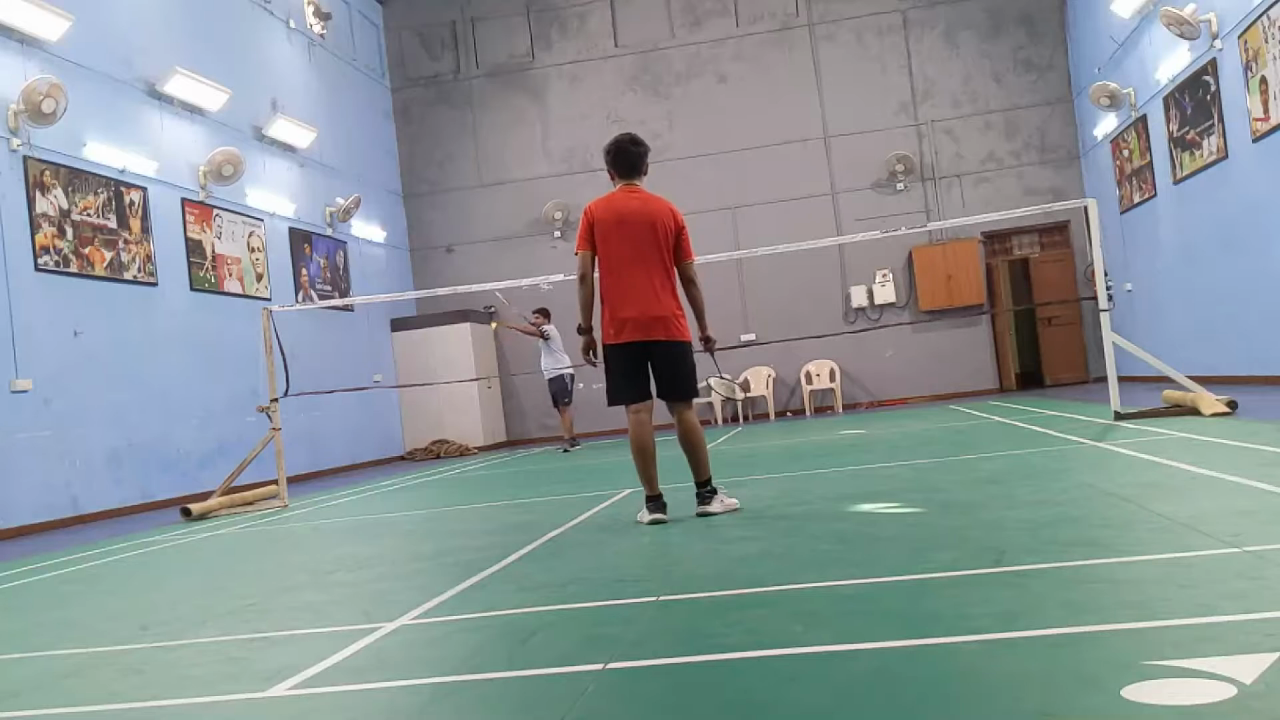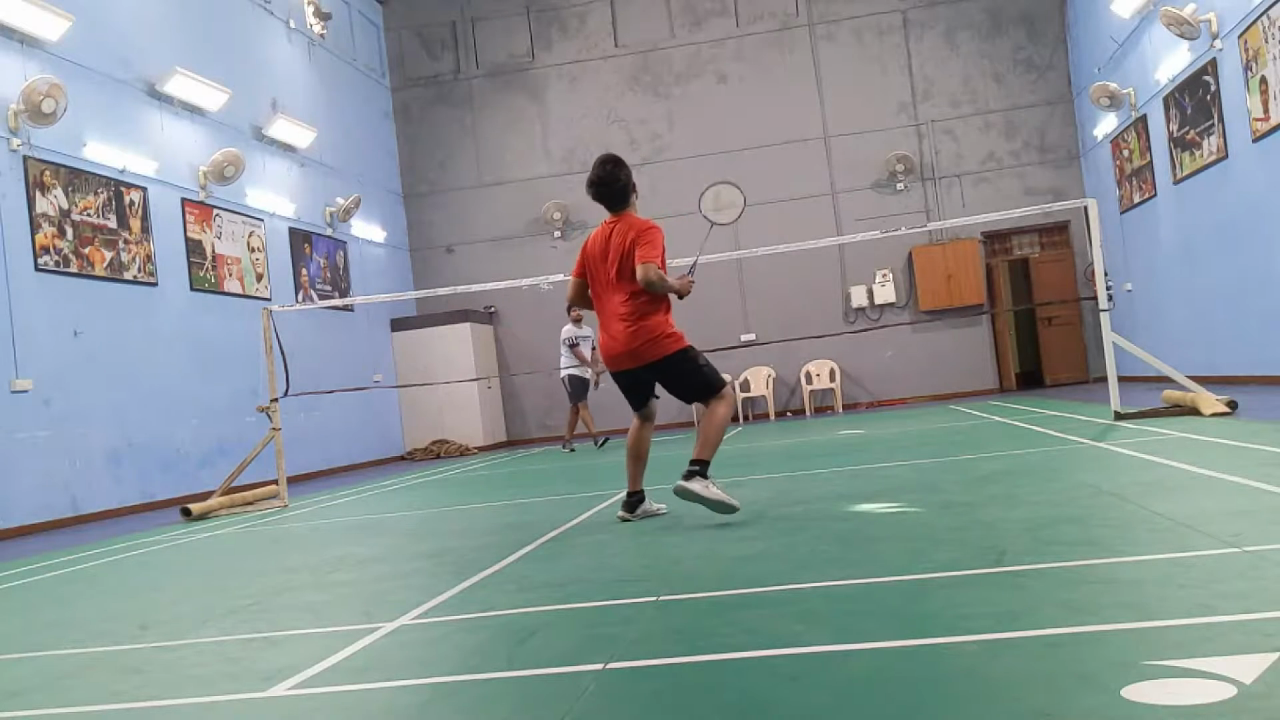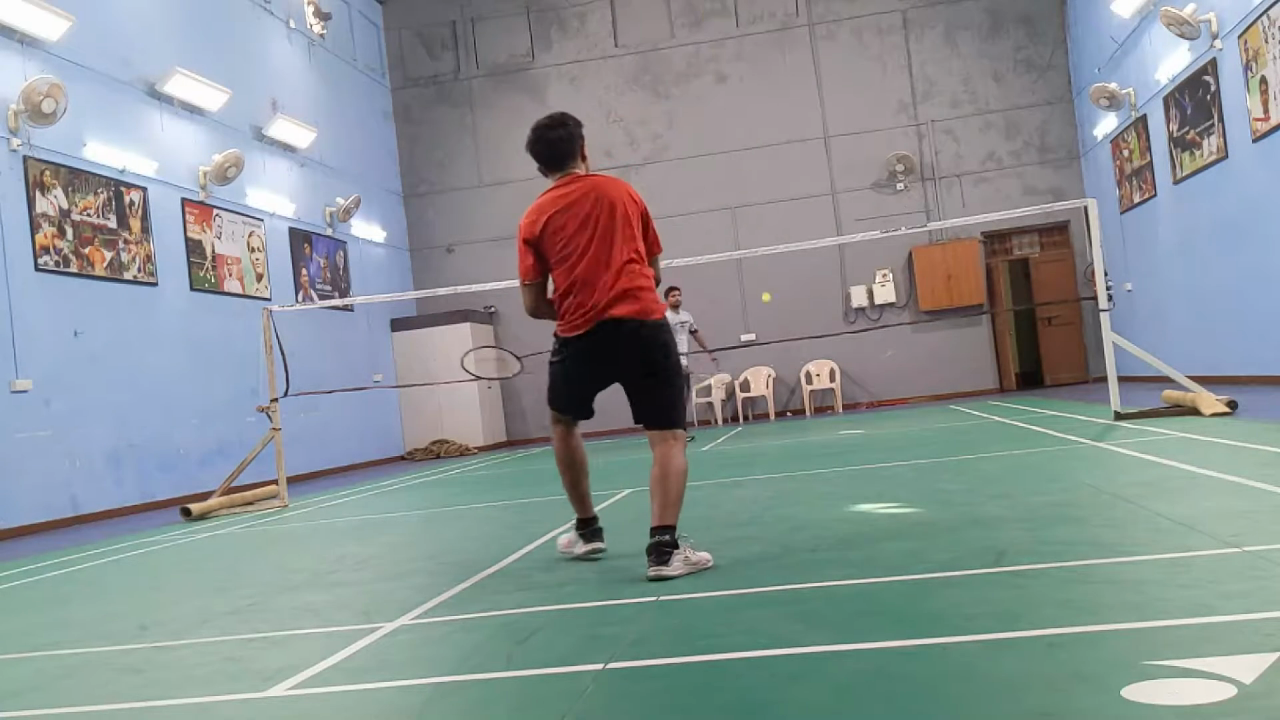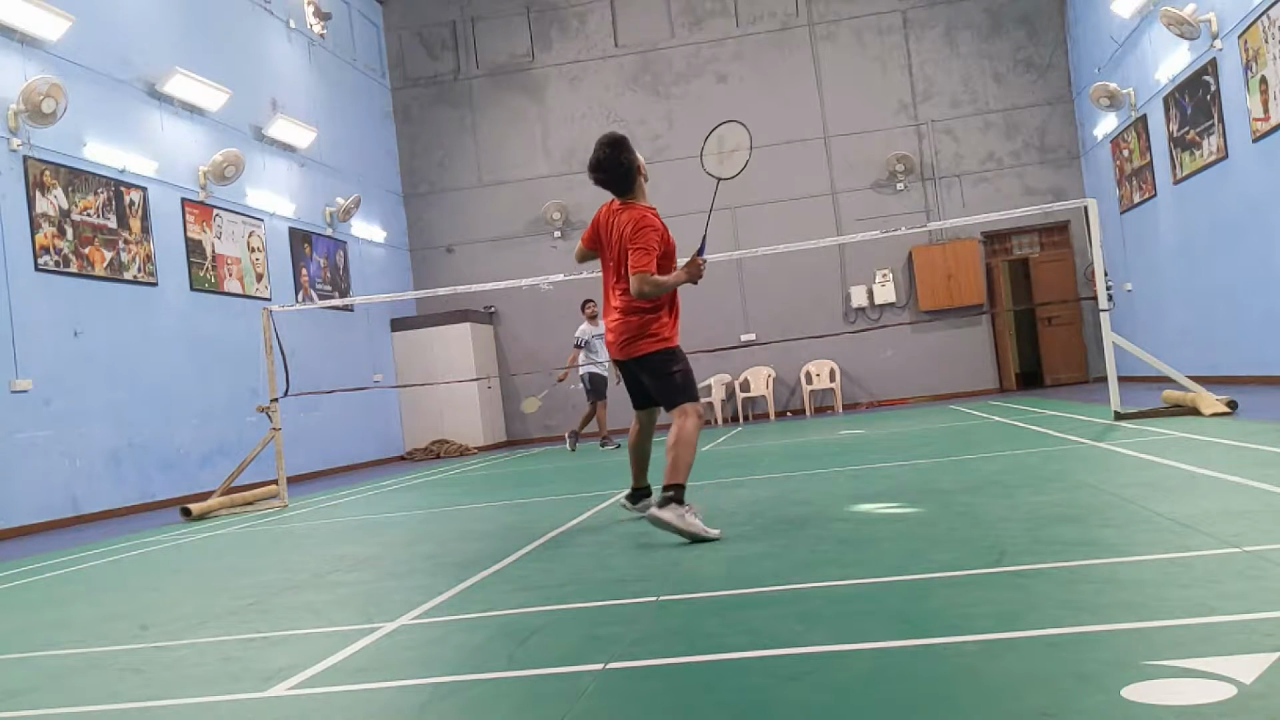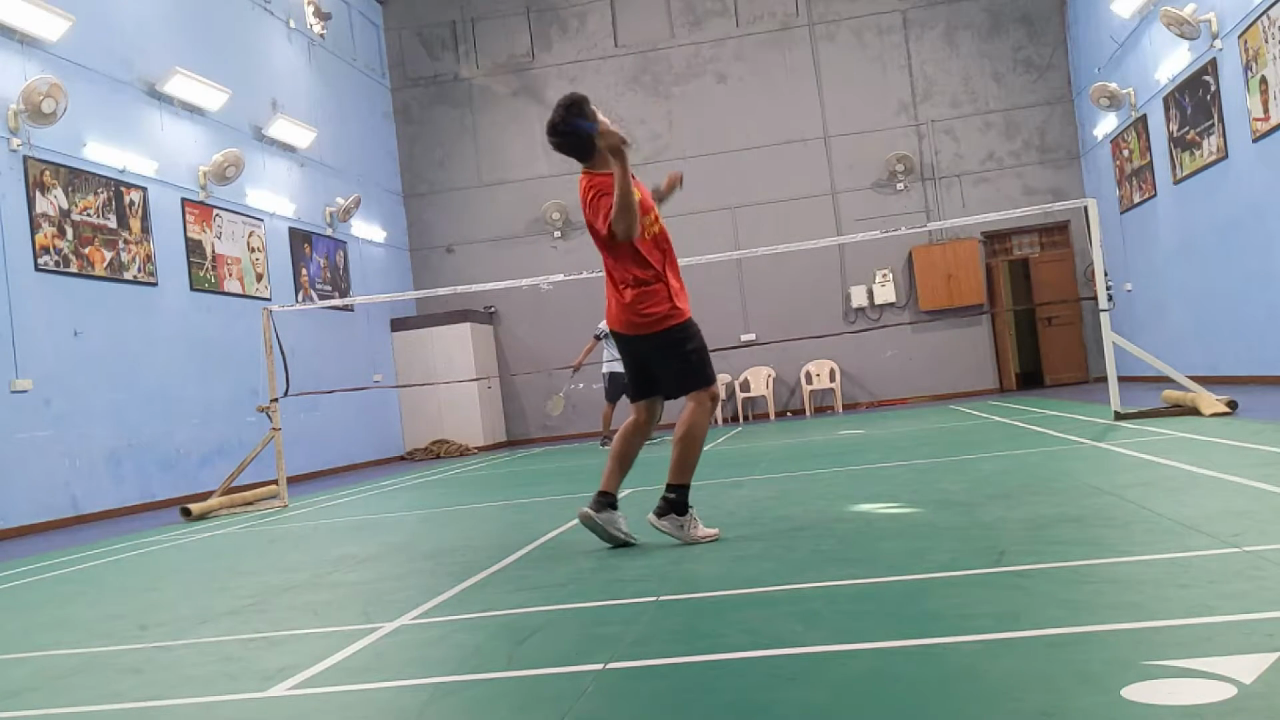
dt=1s
person 1, frame 1
left shoulder: (595, 212)
right shoulder: (667, 211)
left elbow: (585, 276)
right elbow: (688, 277)
left wrist: (586, 329)
right wrist: (703, 326)
left hip: (619, 330)
right hip: (668, 326)
left knee: (638, 412)
right knee: (682, 408)
left ankle: (654, 502)
right ankle: (707, 494)
person 1, frame 2
left shoulder: (592, 241)
right shoulder: (645, 230)
left elbow: (574, 297)
right elbow: (647, 277)
right wrist: (677, 287)
left hip: (615, 352)
right hip: (656, 341)
left knee: (644, 415)
right knee: (721, 396)
left ankle: (634, 499)
right ankle: (696, 475)
person 1, frame 3
left shoulder: (533, 221)
right shoulder: (620, 192)
left elbow: (534, 306)
right elbow: (653, 270)
left hip: (580, 334)
right hip: (642, 322)
left knee: (563, 425)
right knee: (667, 437)
left ankle: (587, 529)
right ankle: (664, 546)
person 1, frame 4
left shoulder: (606, 214)
right shoulder: (646, 222)
left elbow: (581, 255)
right elbow: (643, 286)
right wrist: (684, 274)
left hip: (622, 337)
right hip: (651, 337)
left knee: (646, 415)
right knee: (688, 413)
left ankle: (639, 492)
right ankle: (672, 503)
person 1, frame 5
left shoulder: (604, 176)
right shoulder: (600, 188)
right elbow: (626, 231)
left wrist: (657, 194)
right wrist: (621, 160)
left hip: (632, 314)
right hip: (657, 310)
left knee: (645, 412)
right knee: (703, 395)
left ankle: (604, 502)
right ankle: (673, 507)
